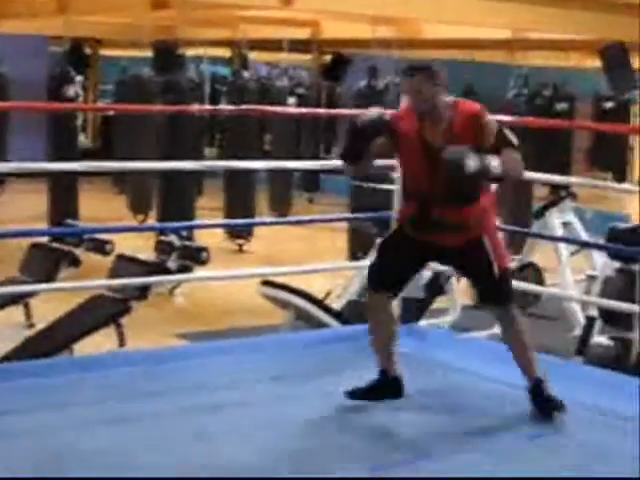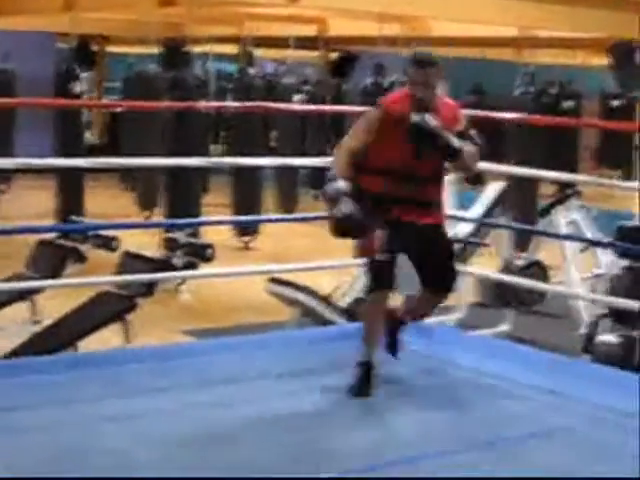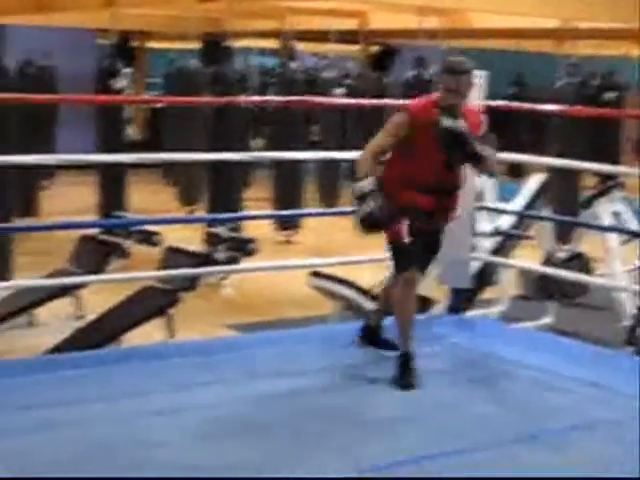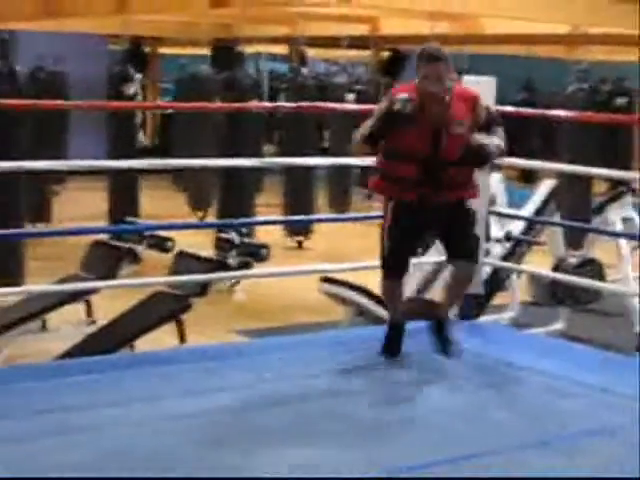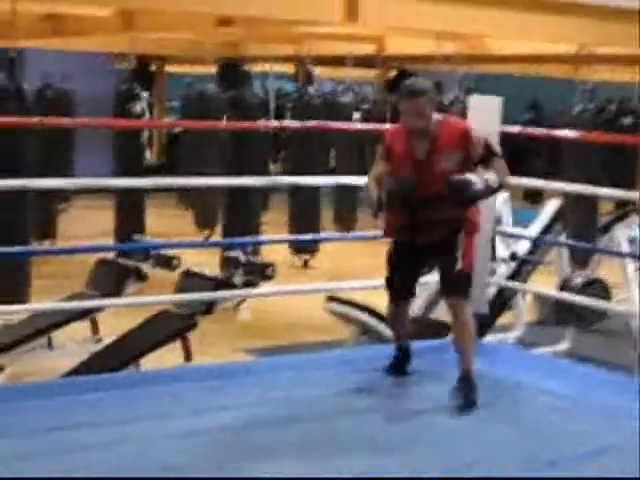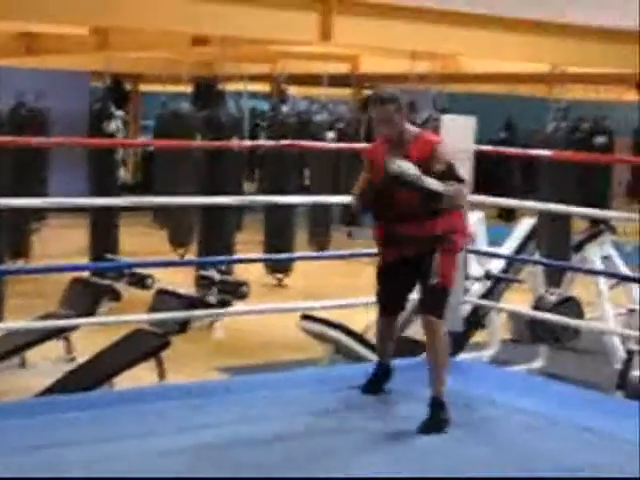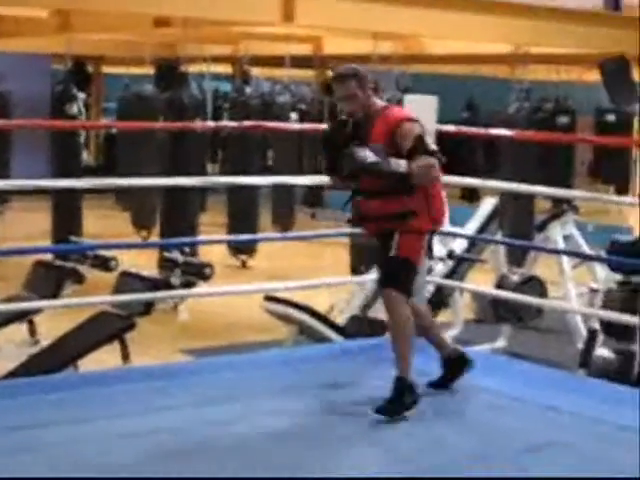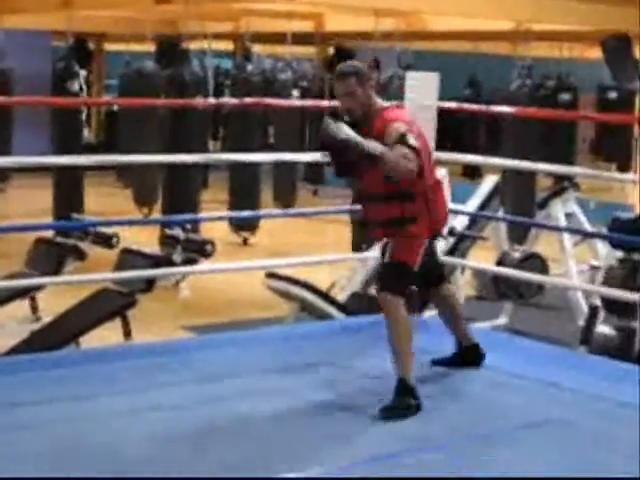
dt=0.2s
person 1, frame 1
left shoulder: (476, 119)
right shoulder: (400, 122)
left elbow: (515, 168)
right elbow: (355, 164)
left wrist: (480, 167)
right wrist: (359, 139)
left hip: (468, 229)
right hip: (418, 226)
left knee: (501, 306)
right knee: (377, 291)
left ankle: (536, 386)
right ankle: (388, 378)
person 1, frame 2
left shoulder: (452, 113)
right shoulder: (386, 109)
left elbow: (472, 167)
right elbow: (346, 152)
left wrist: (443, 139)
right wrist: (340, 196)
left hip: (425, 212)
right hip: (381, 210)
left knee: (441, 286)
right knee: (381, 285)
left ankle: (396, 321)
right ankle: (366, 365)
person 1, frame 3
left shoulder: (474, 120)
right shoulder: (414, 116)
left elbow: (490, 165)
right elbow: (370, 154)
left wrist: (470, 147)
right wrist: (367, 195)
left hip: (436, 213)
right hip: (402, 207)
left knee: (406, 274)
right knee: (408, 271)
left ankle: (371, 327)
right ankle: (405, 358)
person 1, frame 4
left shoulder: (468, 100)
right shoulder: (397, 100)
left elbow: (495, 133)
right elbow: (360, 145)
left wrist: (490, 147)
right wrist: (384, 120)
left hip: (450, 196)
right hip: (405, 197)
left knee: (466, 263)
right knee: (393, 270)
left ankle: (440, 318)
right ankle: (396, 328)
person 1, frame 5
left shoulder: (460, 134)
right shoulder: (392, 140)
left elbow: (499, 168)
right elbow: (375, 183)
left wrist: (479, 184)
right wrist: (387, 195)
left hip: (452, 228)
right hip: (409, 228)
left knee: (457, 300)
right knee: (398, 294)
left ankle: (467, 378)
right ankle: (402, 350)
person 1, frame 6
left shoulder: (432, 149)
right shoulder: (376, 152)
left elbow: (458, 198)
right elbow: (360, 195)
right wrist: (365, 198)
left hip: (437, 242)
right hip: (398, 245)
left knee: (432, 315)
right knee: (387, 312)
left ankle: (439, 403)
right ankle: (383, 367)
person 1, frame 7
left shoulder: (402, 125)
right shoulder: (353, 127)
left elbow: (433, 171)
right elbow: (339, 173)
left wrist: (383, 165)
right wrist: (336, 147)
left hip: (411, 221)
right hip: (386, 223)
left knee: (394, 293)
right knee: (402, 297)
left ankle: (405, 387)
right ankle: (452, 358)
person 1, frame 8
left shoulder: (392, 124)
right shoulder: (368, 125)
left elbow: (405, 166)
right elbow: (360, 173)
left wrist: (353, 141)
right wrist: (342, 149)
left hip: (414, 225)
right hip: (395, 223)
left knee: (390, 298)
right knee: (432, 286)
left ankle: (407, 390)
right ankle: (468, 348)
